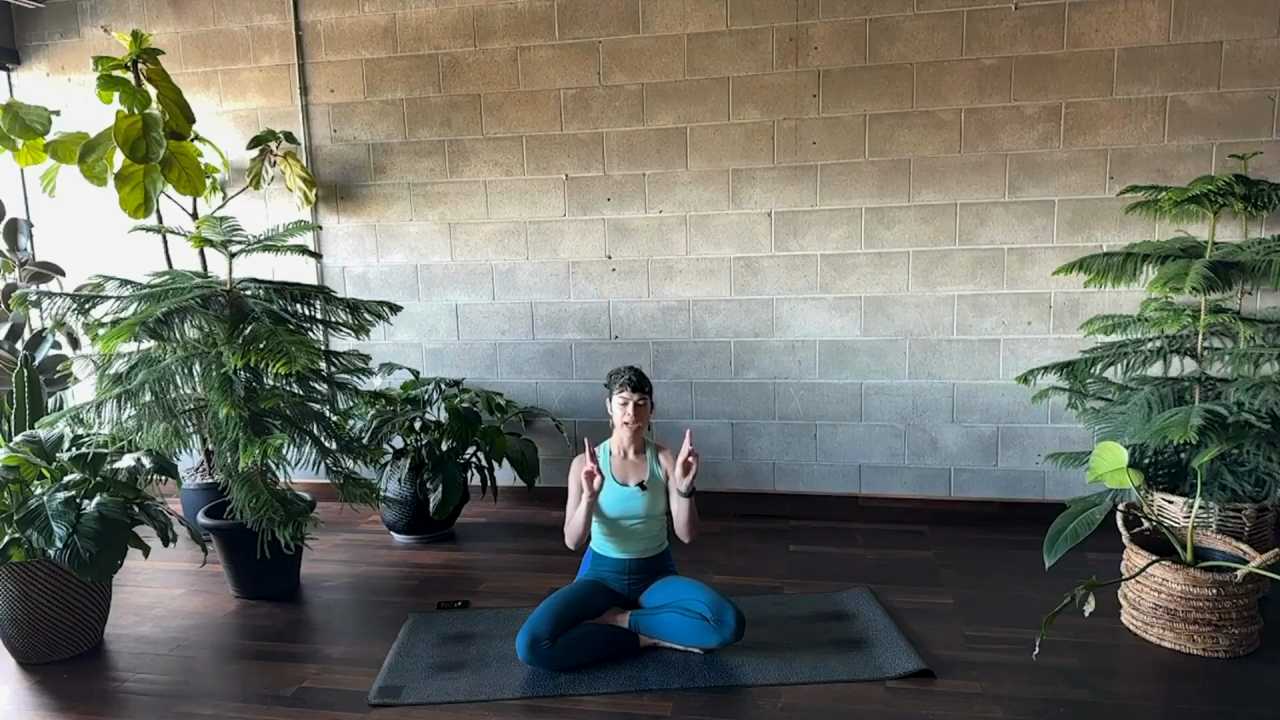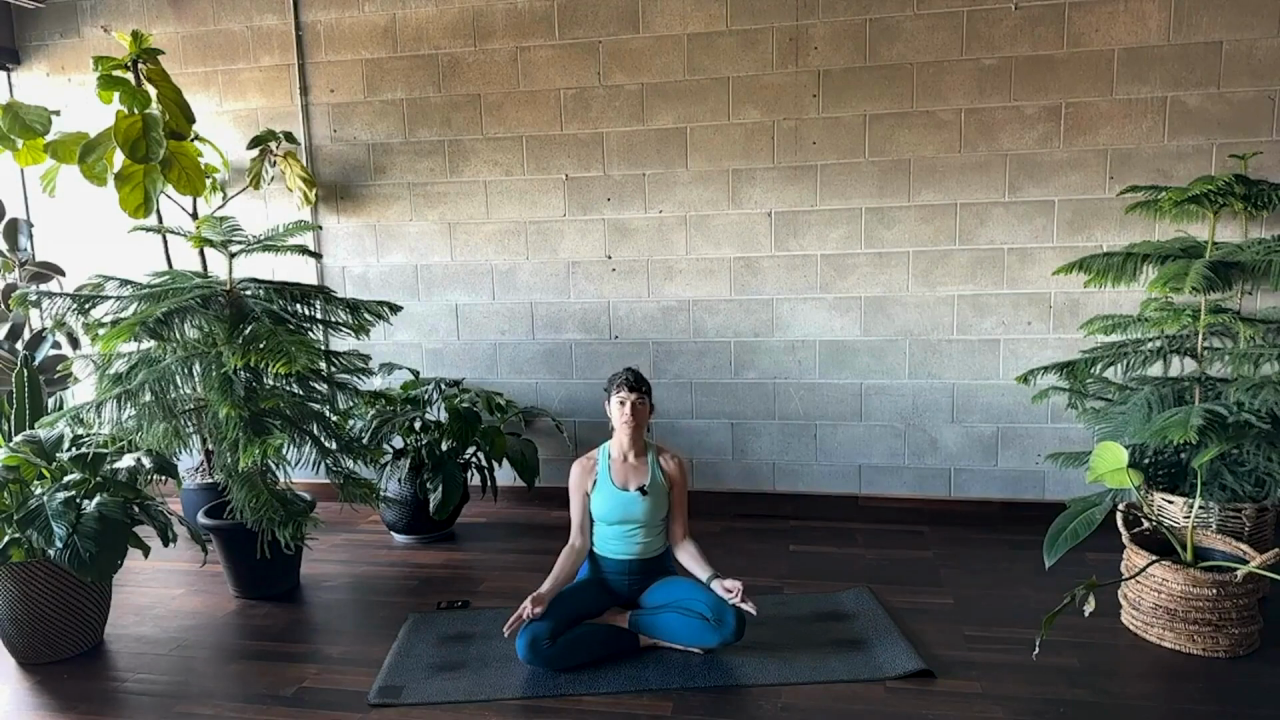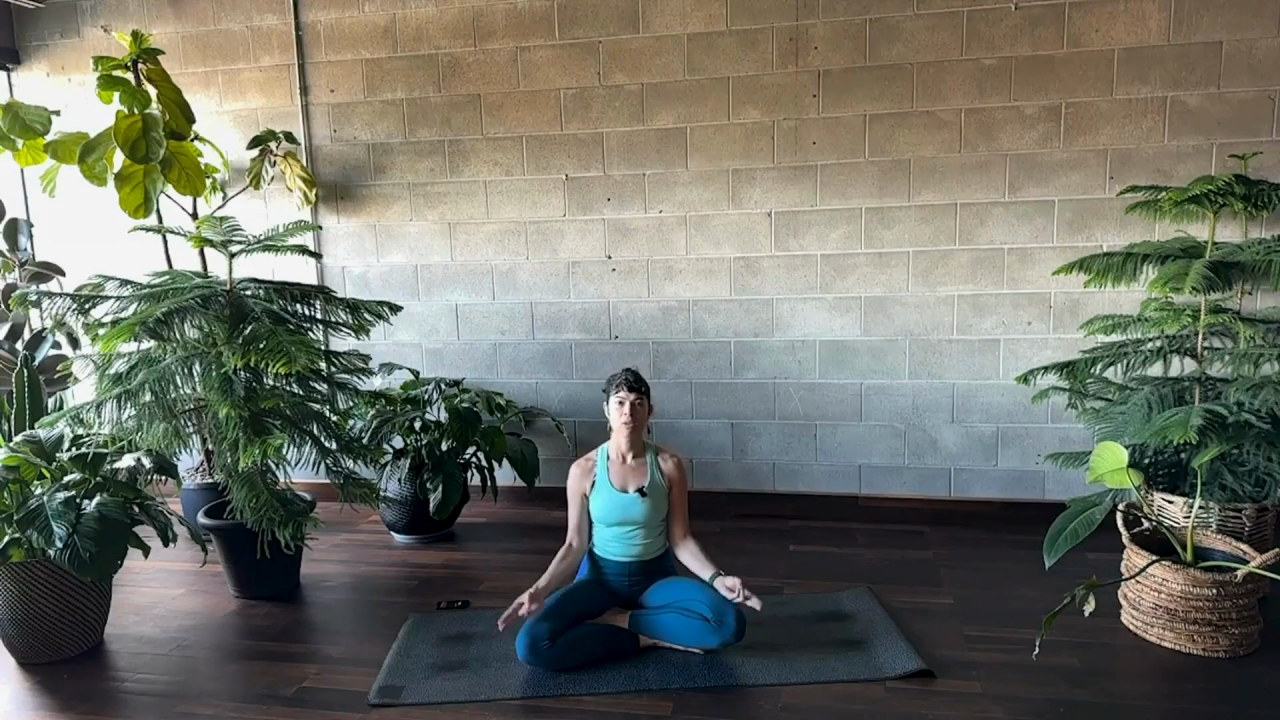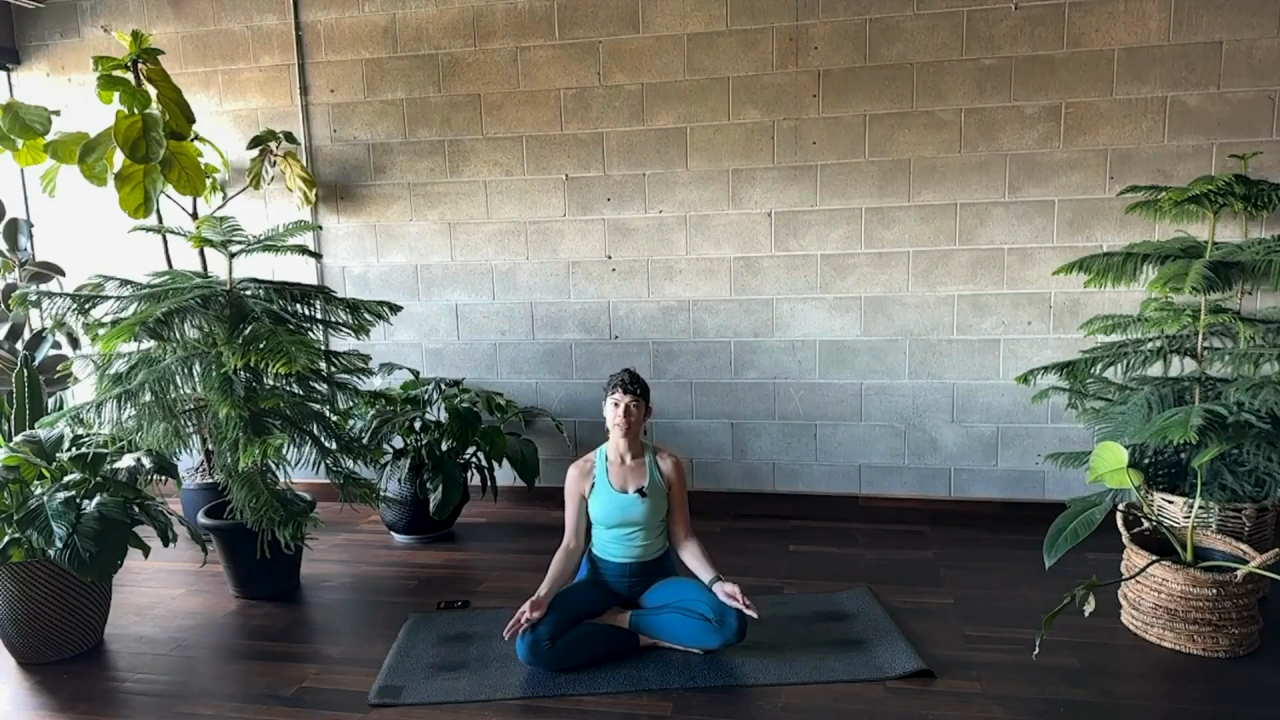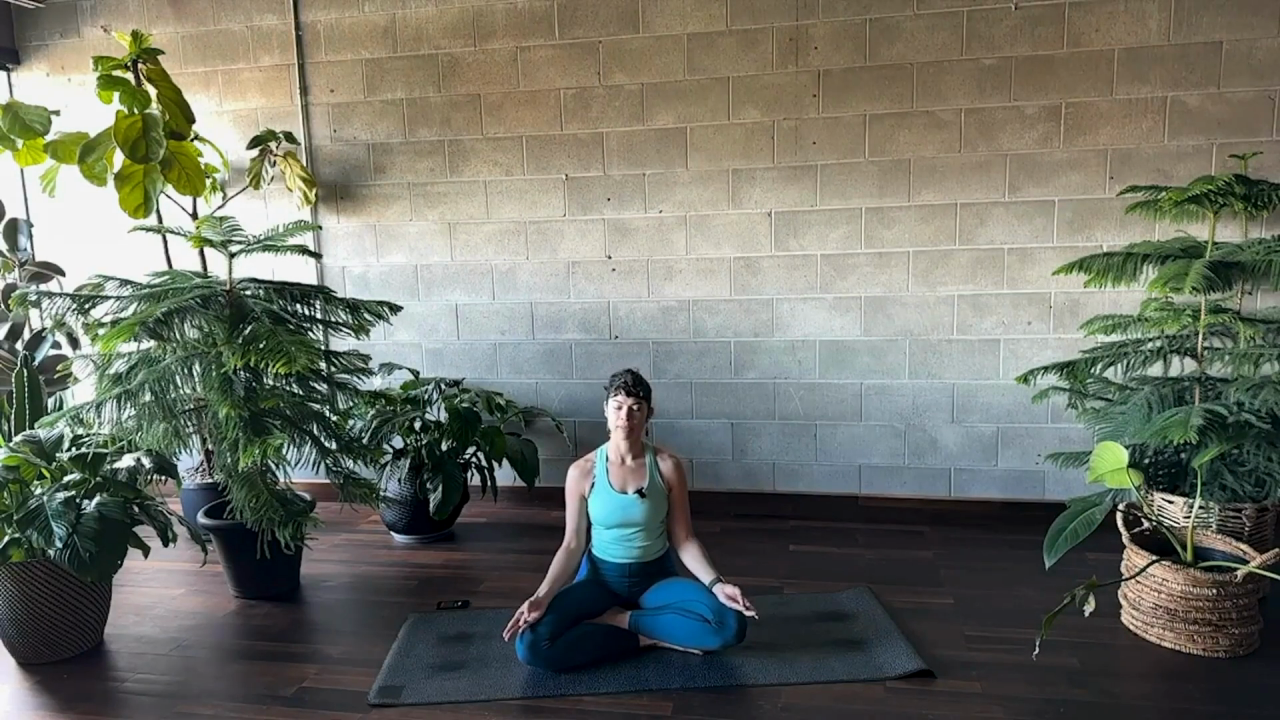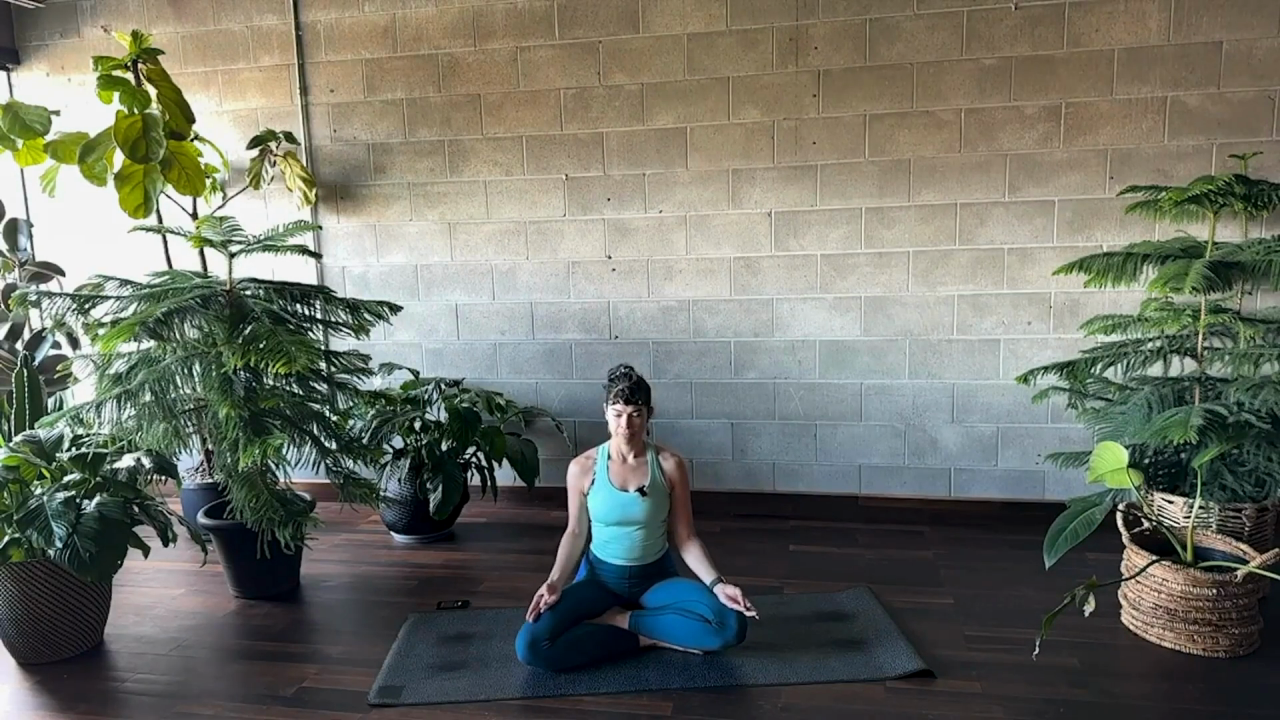
dt=0.5s
person 1, frame 1
left shoulder: (667, 460)
right shoulder: (585, 463)
left elbow: (686, 534)
right elbow: (573, 540)
left wrist: (685, 487)
right wrist: (590, 496)
left hip: (656, 574)
right hip: (601, 574)
left knee: (729, 623)
right knee: (532, 646)
left ankle: (618, 620)
right ankle: (647, 636)
person 1, frame 2
left shoulder: (670, 465)
right shoulder: (585, 468)
left elbow: (679, 539)
right elbow: (578, 543)
left wrist: (713, 580)
right wrist: (545, 593)
left hip: (655, 576)
right hip: (601, 577)
left knee: (729, 623)
right knee: (532, 646)
left ankle: (617, 621)
right ankle: (647, 636)
person 1, frame 3
left shoulder: (669, 465)
right shoulder: (583, 469)
left elbow: (680, 539)
right elbow: (575, 544)
left wrist: (716, 577)
right wrist: (540, 591)
left hip: (655, 577)
right hip: (600, 578)
left knee: (729, 624)
right knee: (532, 647)
left ankle: (618, 621)
right ankle: (648, 636)
person 1, frame 4
left shoulder: (667, 466)
right shoulder: (582, 471)
left elbow: (683, 539)
right elbow: (572, 545)
left wrist: (716, 583)
right wrist: (542, 597)
left hip: (655, 577)
right hip: (600, 578)
left knee: (730, 624)
right knee: (532, 646)
left ankle: (620, 621)
right ankle: (647, 636)
person 1, frame 5
left shoulder: (667, 467)
right shoulder: (582, 472)
left elbow: (683, 539)
right elbow: (572, 544)
left wrist: (716, 584)
right wrist: (542, 596)
left hip: (656, 577)
right hip: (600, 578)
left knee: (729, 625)
right knee: (531, 645)
left ankle: (619, 620)
right ankle: (648, 636)
person 1, frame 6
left shoulder: (669, 465)
right shoulder: (582, 468)
left elbow: (685, 538)
right elbow: (575, 534)
left wrist: (717, 584)
right wrist: (554, 583)
left hip: (655, 578)
right hip: (599, 578)
left knee: (731, 625)
right knee: (530, 648)
right ankle: (648, 634)
